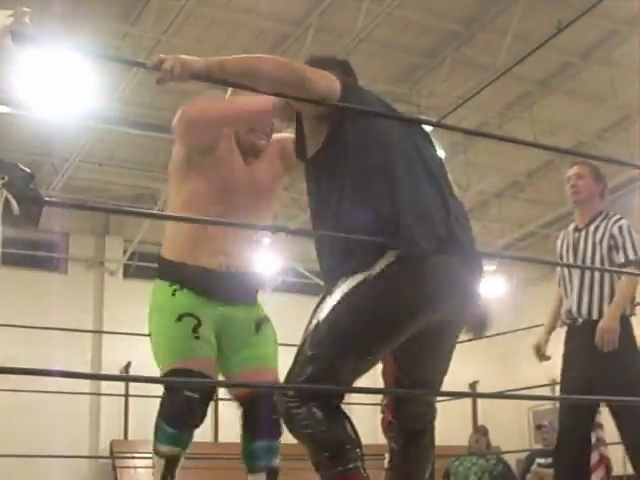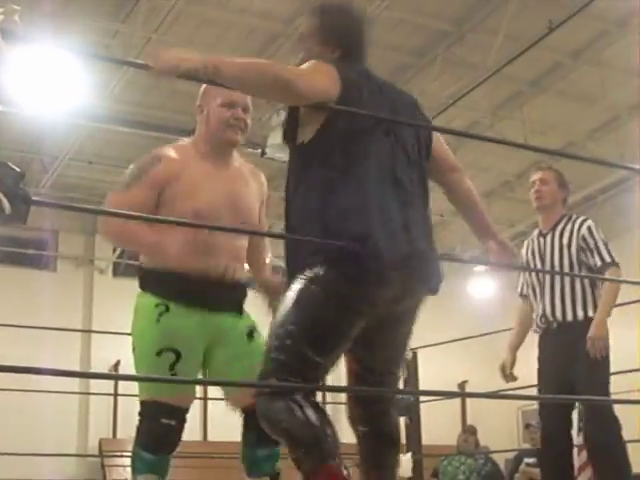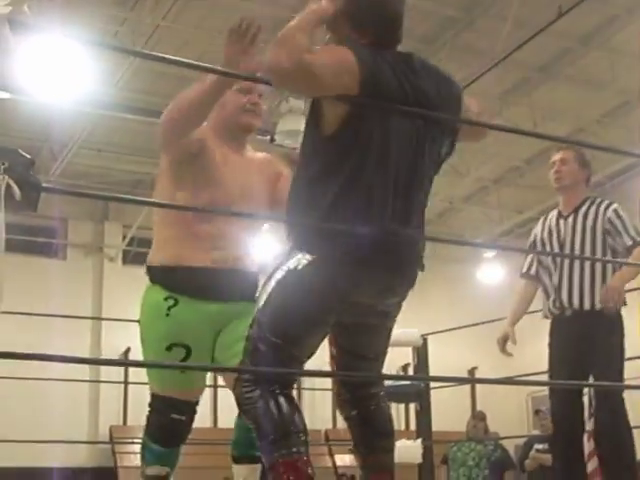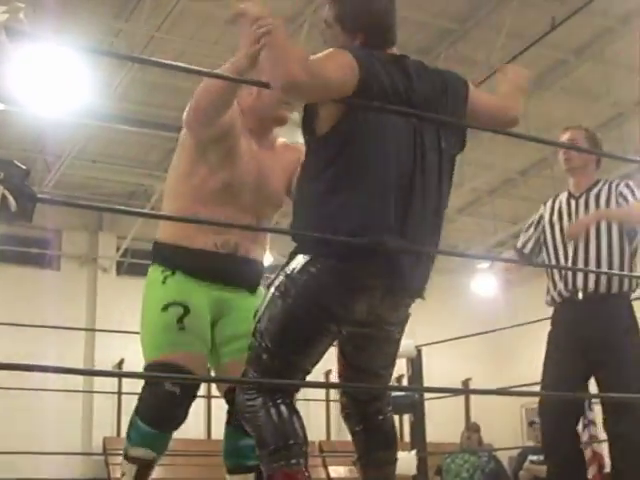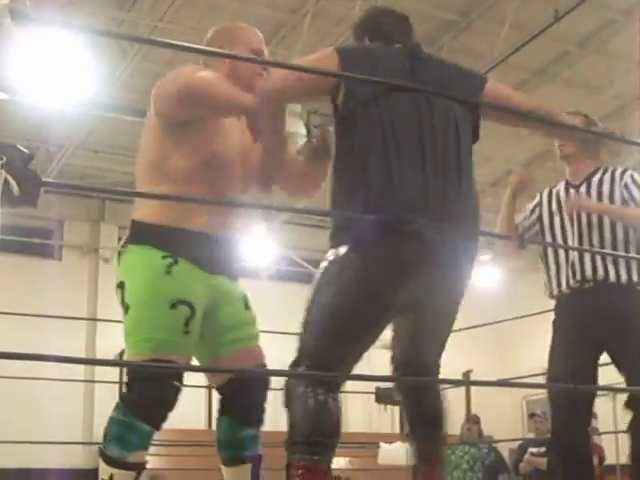
dt=0.3s
person 1, frame 1
left shoulder: (326, 95)
right shoulder: (405, 127)
left elbow: (295, 75)
right elbow: (446, 205)
left wrist: (204, 65)
right wrist: (471, 291)
left hip: (396, 264)
right hip: (453, 273)
left knee: (307, 396)
right knee: (413, 409)
person 1, frame 2
left shoulder: (328, 78)
right shoulder: (403, 104)
left elbow: (285, 81)
right elbow: (452, 174)
left wrist: (198, 62)
right wrist: (488, 237)
left hip: (346, 265)
right hip: (410, 269)
left knee: (279, 389)
right knee: (372, 400)
person 1, frame 3
left shoulder: (352, 65)
right shoulder: (437, 86)
left elbow: (282, 65)
right elbow: (477, 129)
left hip: (332, 254)
right hip: (394, 264)
left knee: (260, 377)
right knee: (361, 387)
person 1, frame 4
left shoulder: (351, 68)
right shoulder: (445, 89)
left elbow: (291, 78)
right elbow: (508, 113)
right wrist: (515, 82)
left hip: (335, 261)
right hip: (400, 275)
left knee: (262, 386)
right knee: (367, 398)
person 1, frame 5
left shoulder: (353, 62)
right shoulder: (460, 81)
left elbow: (273, 87)
right elbow: (536, 111)
left wrist: (272, 143)
left hip: (376, 241)
right hip: (447, 251)
left knee: (314, 374)
right knee: (418, 375)
person 2, frame 1
left shoulder: (275, 154)
right shoulder: (200, 141)
right elbow: (192, 116)
right wrist: (264, 102)
left hip: (242, 302)
right hip: (184, 291)
left knee: (264, 402)
right knee: (187, 391)
person 2, frame 2
left shoulder: (255, 180)
right shoulder: (165, 163)
right elbow: (112, 219)
left wrist: (268, 279)
right wrist: (170, 243)
left hip: (230, 311)
right hip: (171, 307)
right knee: (163, 420)
person 2, frame 3
left shoulder: (268, 168)
right shoulder: (191, 144)
right elbow: (171, 125)
right wrist: (225, 71)
left hip: (239, 301)
right hip: (178, 296)
right knee: (173, 408)
person 2, frame 4
left shoulder: (291, 157)
right shoulder: (220, 125)
right elbow: (199, 111)
right wrist: (244, 62)
left hip: (242, 290)
right hip: (181, 276)
right knee: (171, 389)
person 2, frame 5
left shoulder: (254, 121)
right shoulder: (186, 89)
left elbow: (302, 184)
right elbow: (187, 90)
left wrist: (317, 155)
right wrist: (250, 103)
left hip: (217, 270)
right hip: (161, 259)
left knee: (248, 385)
right knee: (154, 385)
person 3, frame 1
right shoulder: (564, 237)
left wrist: (613, 315)
right wrist: (547, 332)
left hip: (610, 332)
right hip: (577, 336)
right knee: (571, 426)
person 3, frame 2
left shoulder: (582, 228)
right shoulder: (529, 246)
left elbow: (612, 273)
right elbow: (527, 303)
left wrist: (600, 321)
right wrist: (511, 350)
left hip: (583, 334)
right hip: (550, 340)
left knee: (598, 418)
right knee: (552, 428)
person 3, frame 3
left shoulder: (607, 212)
right shoulder: (543, 226)
right elbow: (531, 279)
right wrist: (511, 321)
left hip: (600, 323)
right hip: (562, 327)
left knee: (608, 408)
right knee: (563, 416)
person 3, frame 4
right shoulder: (549, 211)
right elbow: (522, 253)
left wrist: (597, 215)
left hip: (611, 311)
right hip: (567, 317)
right knee: (555, 416)
person 3, frame 5
right shoulder: (548, 199)
right elbow: (510, 238)
left wrist: (598, 207)
right wrist: (512, 200)
right hip: (572, 308)
right knee: (566, 411)
